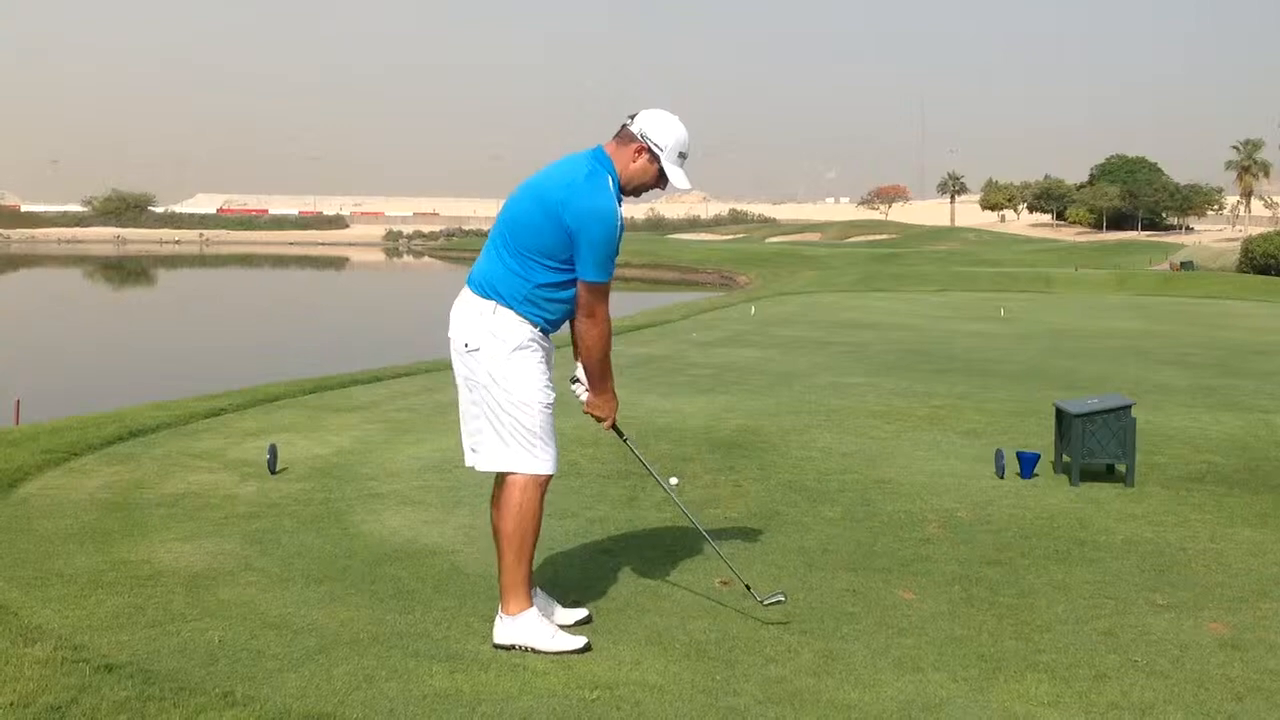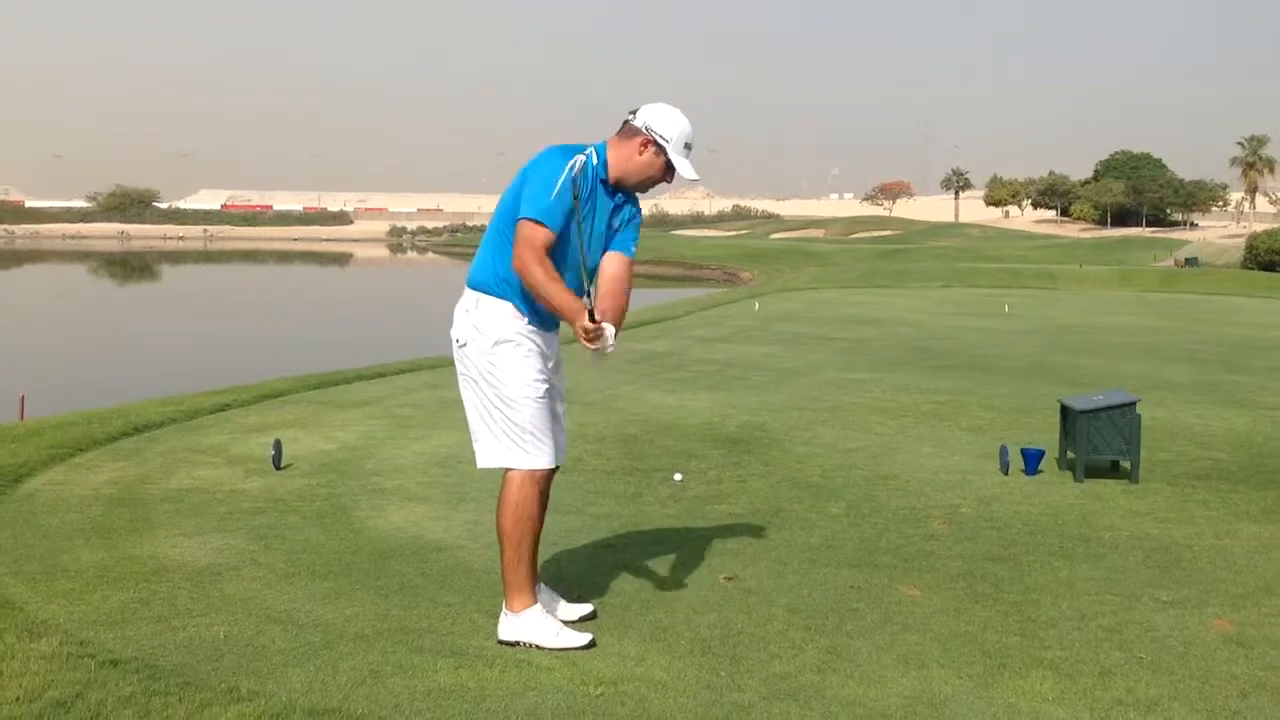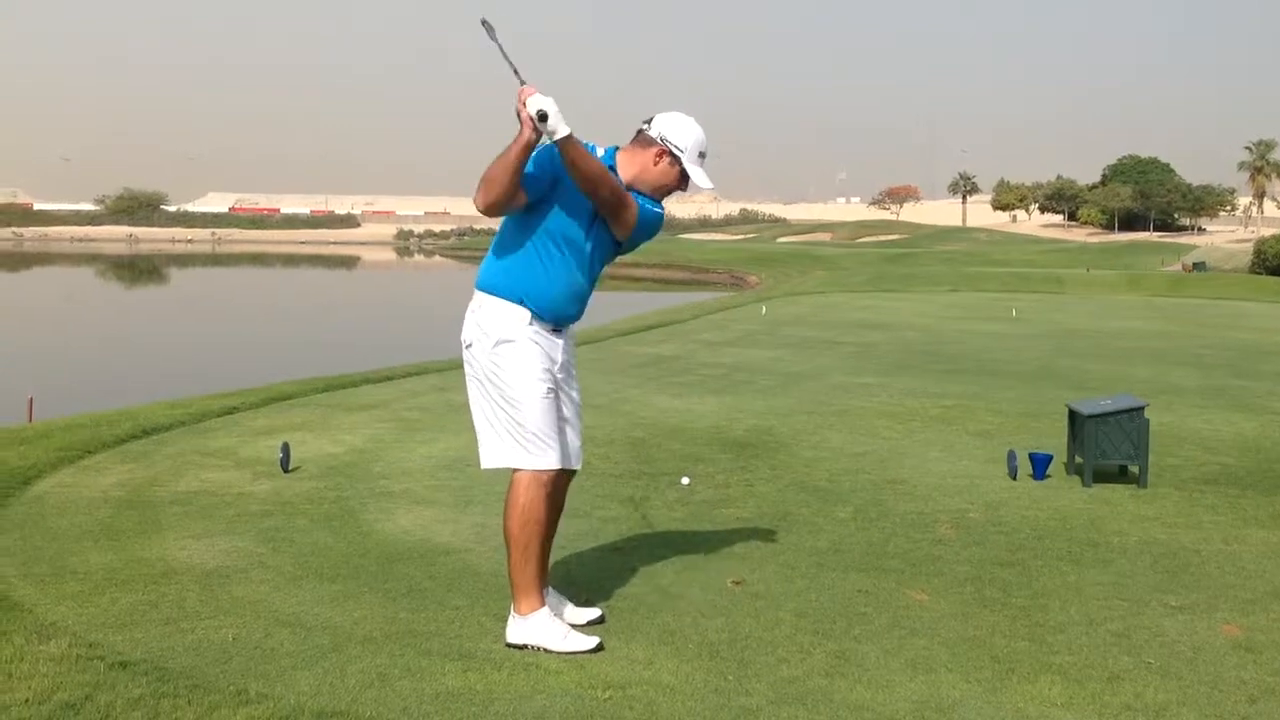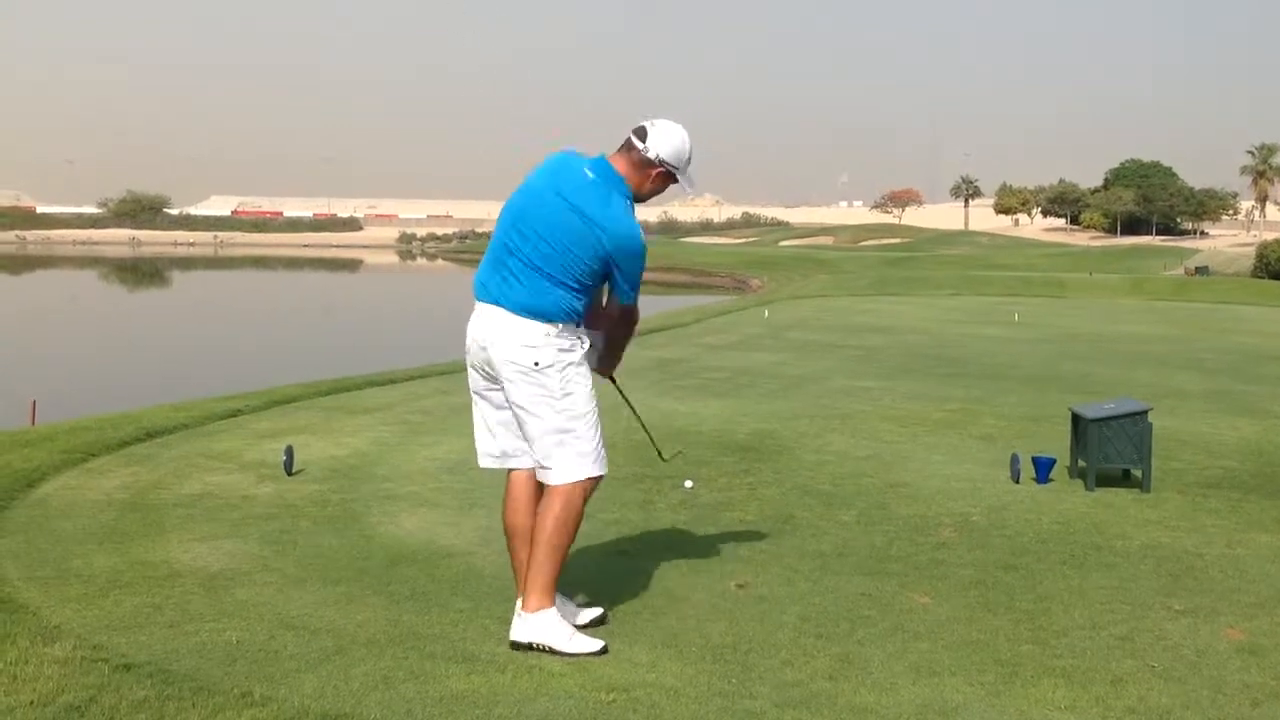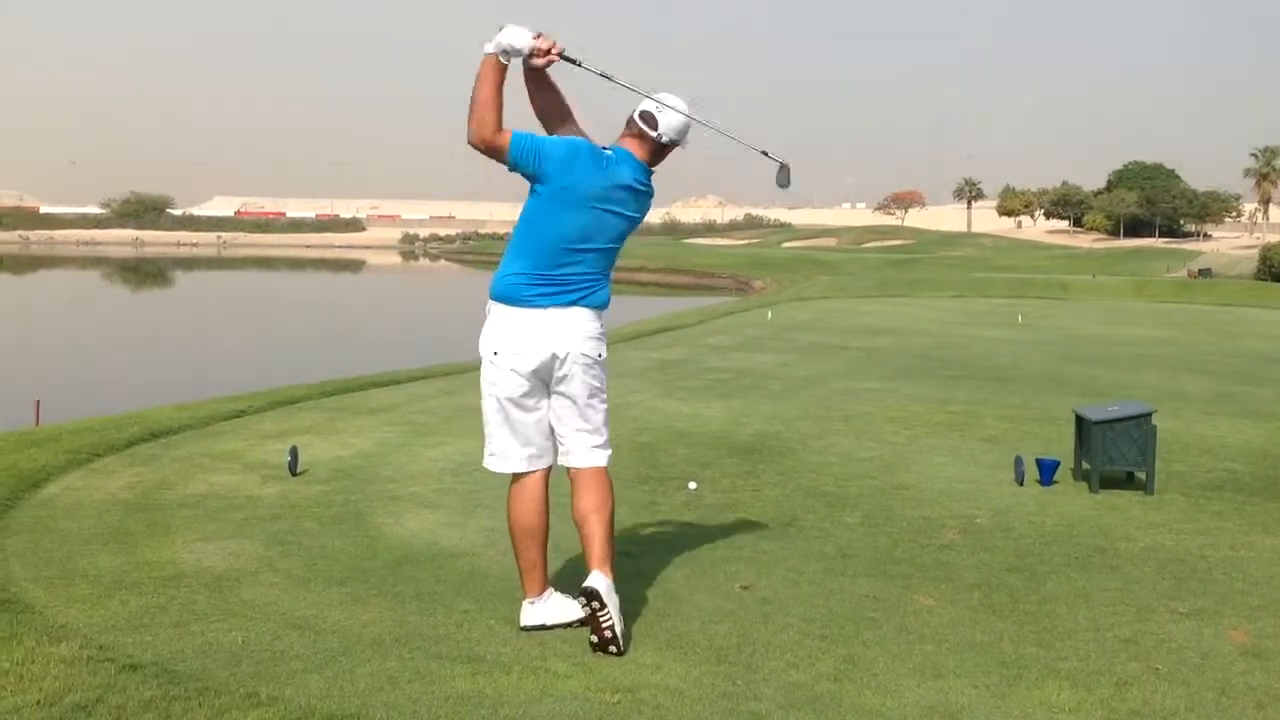
dt=0.4s
person 1, frame 1
left shoulder: (583, 175)
right shoulder: (596, 203)
left elbow: (583, 304)
right elbow: (591, 313)
left wrist: (588, 371)
right wrist: (603, 390)
left hip: (500, 328)
right hip: (501, 333)
left knee: (517, 468)
right knee: (528, 470)
left ankle: (521, 595)
right ankle: (515, 616)
person 1, frame 2
left shoulder: (626, 210)
right shoulder: (565, 166)
left elbow: (615, 274)
right elbow: (528, 260)
left wrist: (603, 326)
right wrist: (574, 315)
left hip: (539, 332)
right hip: (498, 325)
left knee: (542, 464)
right knee: (527, 465)
left ankle: (529, 591)
right ankle: (520, 614)
person 1, frame 3
left shoulder: (645, 212)
right shoulder: (552, 156)
left elbow: (602, 197)
right elbow: (488, 201)
left wrist: (566, 136)
right wrist: (527, 138)
left hip: (552, 334)
right hip: (504, 326)
left knee: (560, 467)
right knee: (536, 467)
left ankle: (537, 592)
right ankle: (528, 615)
person 1, frame 4
left shoulder: (564, 166)
right shoulder: (626, 235)
right elbow: (622, 320)
right wrist: (608, 361)
left hip: (487, 326)
right hip: (540, 342)
left knee: (523, 468)
right knee: (574, 475)
left ankle: (533, 600)
right ankle: (537, 613)
person 1, frame 5
left shoulder: (574, 161)
right shoulder: (639, 193)
left elbow: (481, 136)
right elbow: (556, 120)
left wrist: (497, 55)
right wrist: (538, 68)
left hip: (515, 329)
right hip: (579, 330)
left knee: (527, 469)
right knee: (589, 460)
left ankle: (537, 598)
right ankle: (599, 579)
